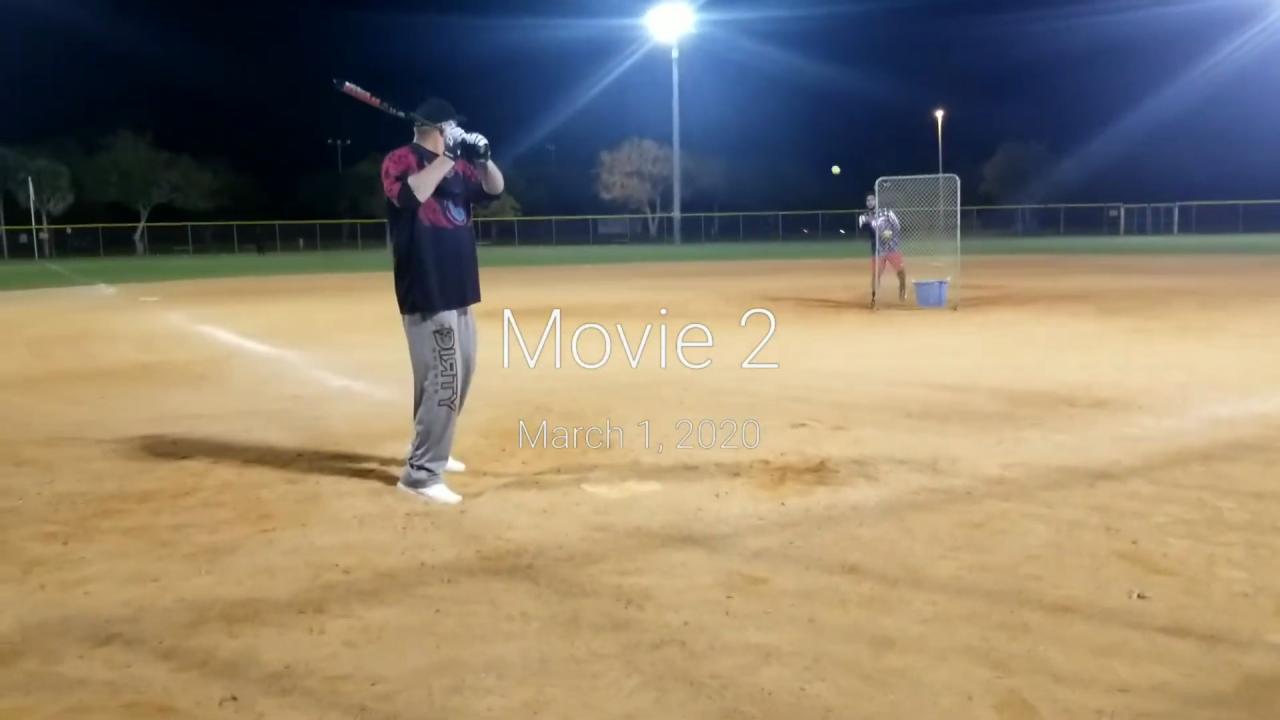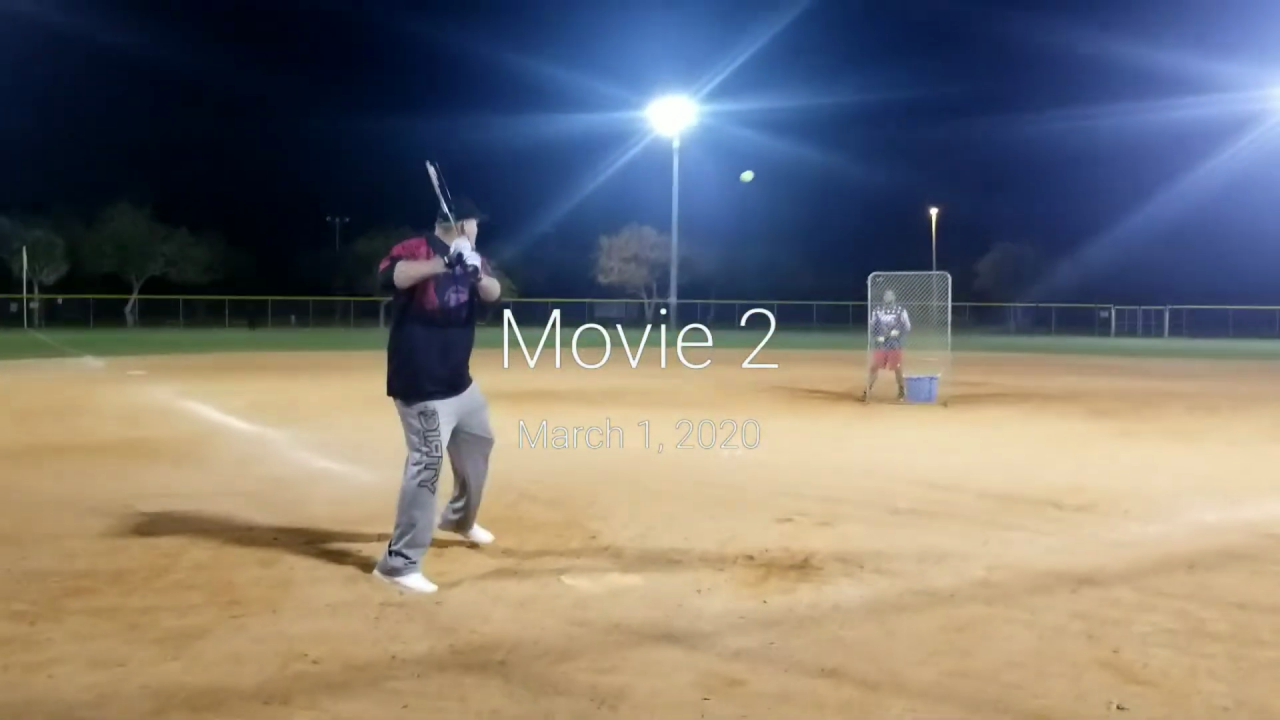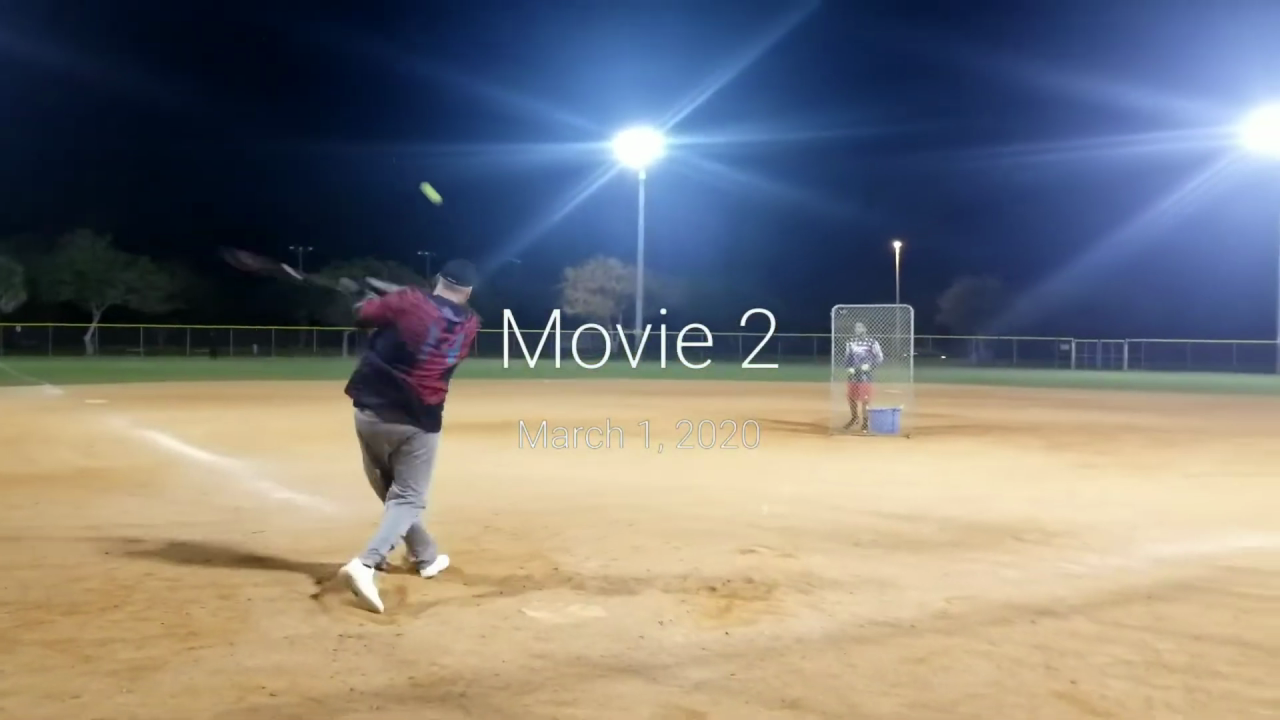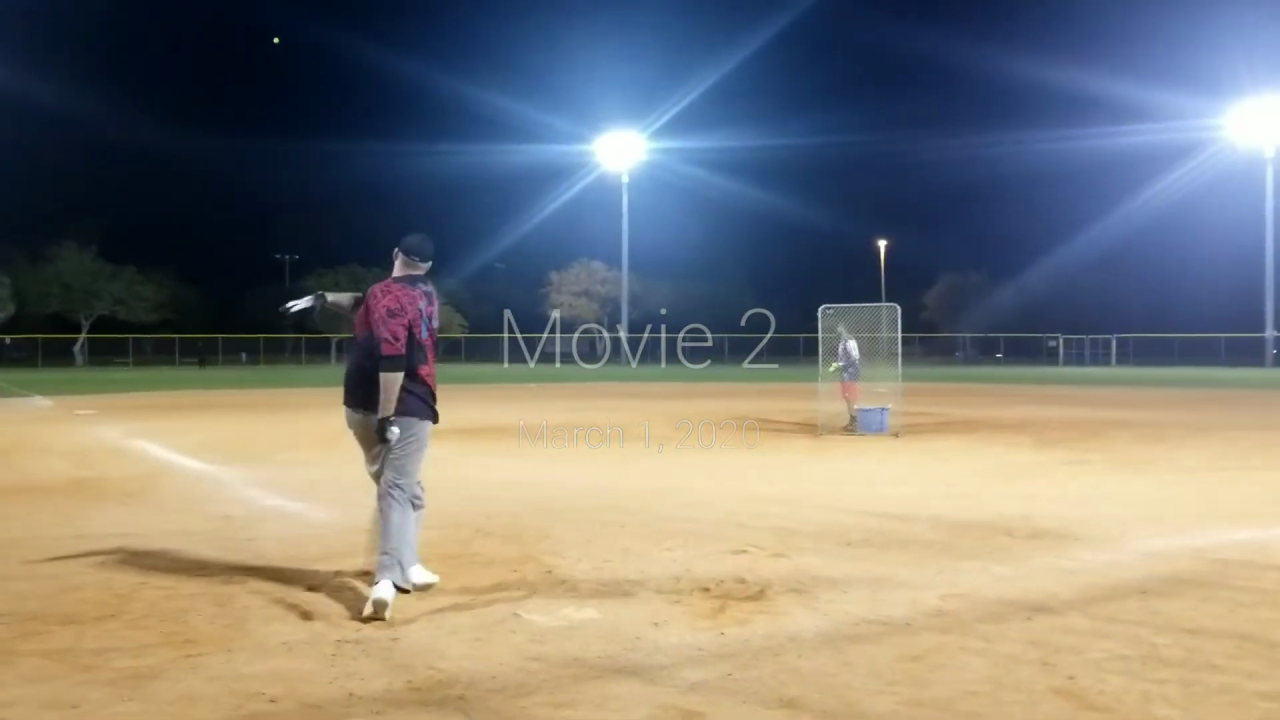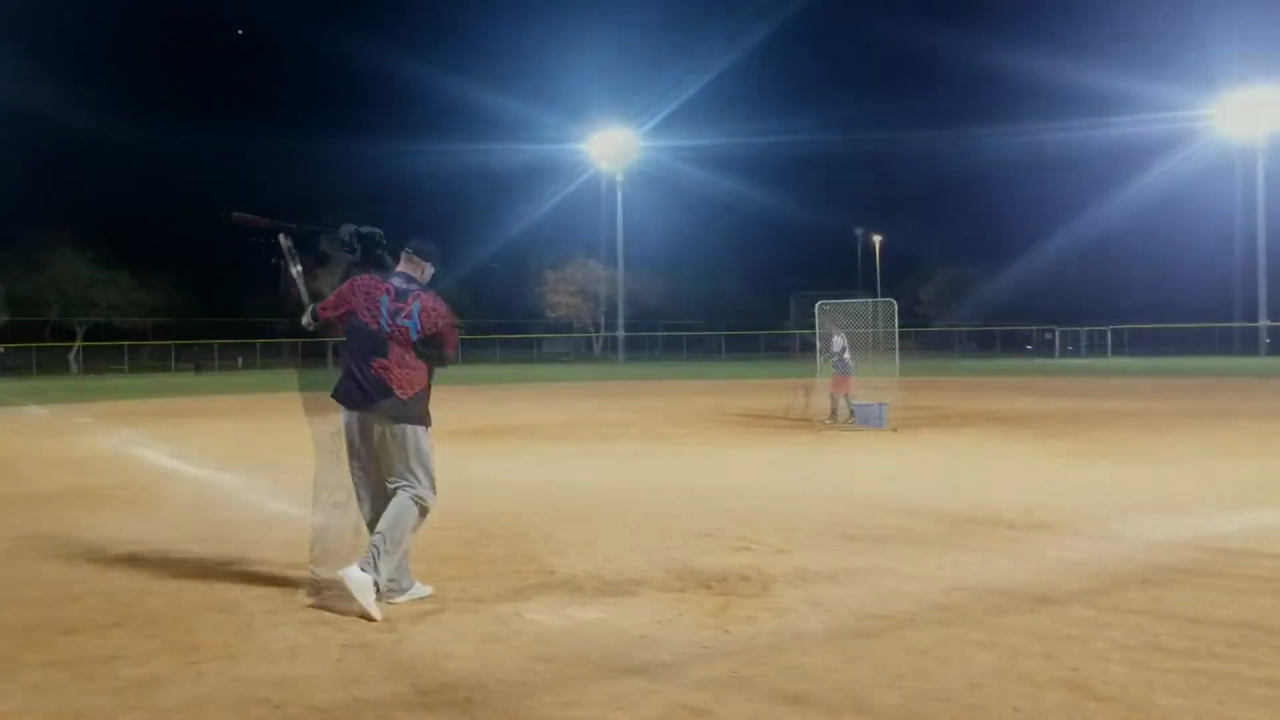
dt=0.5s
person 1, frame 1
left shoulder: (456, 164)
right shoulder: (402, 160)
left elbow: (494, 189)
right elbow: (408, 195)
left wrist: (482, 157)
right wrist: (447, 157)
left hip: (459, 290)
right hip: (426, 292)
left knee: (460, 372)
right knee: (443, 380)
left ankle: (430, 449)
right ankle: (421, 473)
person 1, frame 2
left shoulder: (468, 258)
right shoulder: (416, 249)
left elbow: (492, 293)
right elbow: (390, 276)
left wrist: (476, 272)
right wrist: (445, 262)
left hip: (458, 379)
right hip: (420, 381)
left knee: (479, 439)
right knee: (427, 464)
left ankle: (459, 519)
right ankle: (399, 562)
person 1, frame 3
left shoulder: (409, 302)
right shoulder: (470, 324)
left elbow: (363, 314)
left wrist: (386, 294)
left hip: (371, 410)
right hip: (418, 419)
left knee: (392, 491)
right knee: (407, 498)
left ankle: (424, 555)
right ankle: (367, 562)
person 1, frame 4
left shoulder: (385, 293)
right shoulder: (428, 293)
left elbow: (390, 355)
left wrist: (387, 416)
right wrist: (322, 298)
left hip: (367, 409)
right hip: (414, 409)
left knee: (392, 489)
right knee: (400, 493)
left ankle: (398, 567)
right ankle: (390, 578)
person 1, frame 5
left shoulder: (360, 286)
right shoulder: (434, 308)
left elbow: (314, 316)
right elbow: (443, 358)
left wrist: (309, 319)
left hip: (356, 405)
right hip: (399, 411)
left knee: (374, 497)
right knee: (413, 491)
left ankle: (396, 580)
right ankle: (368, 569)
